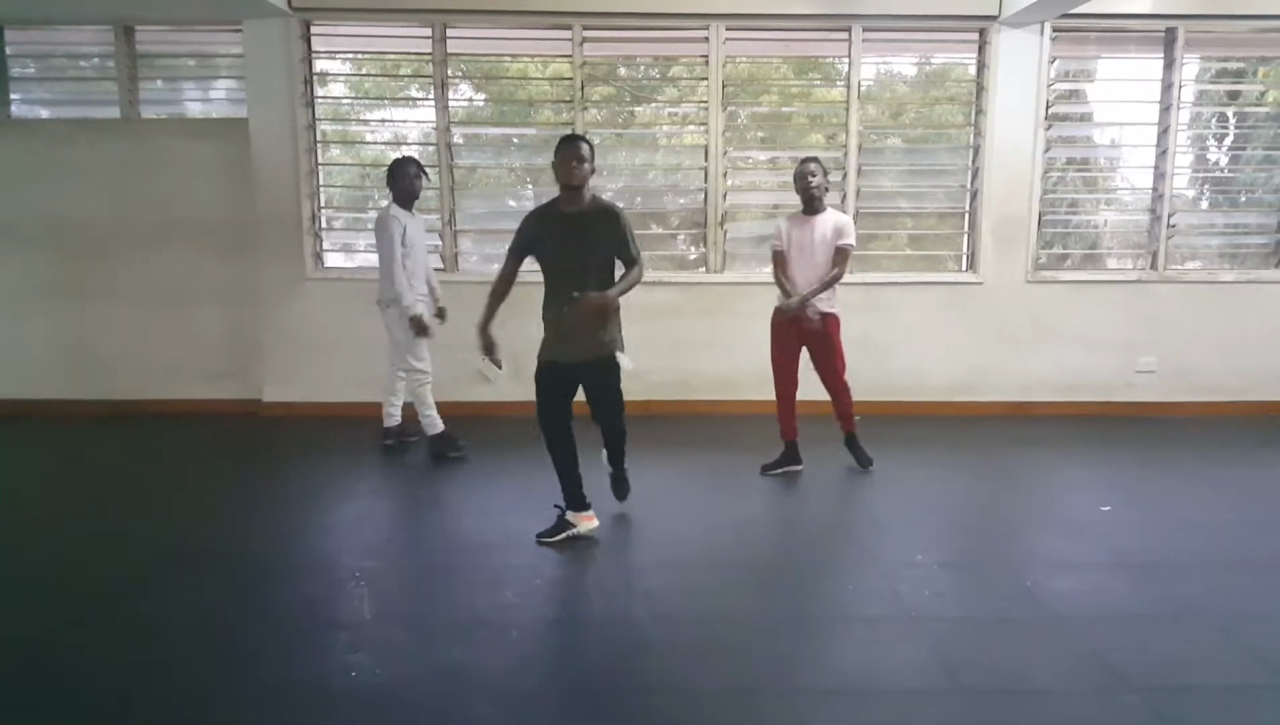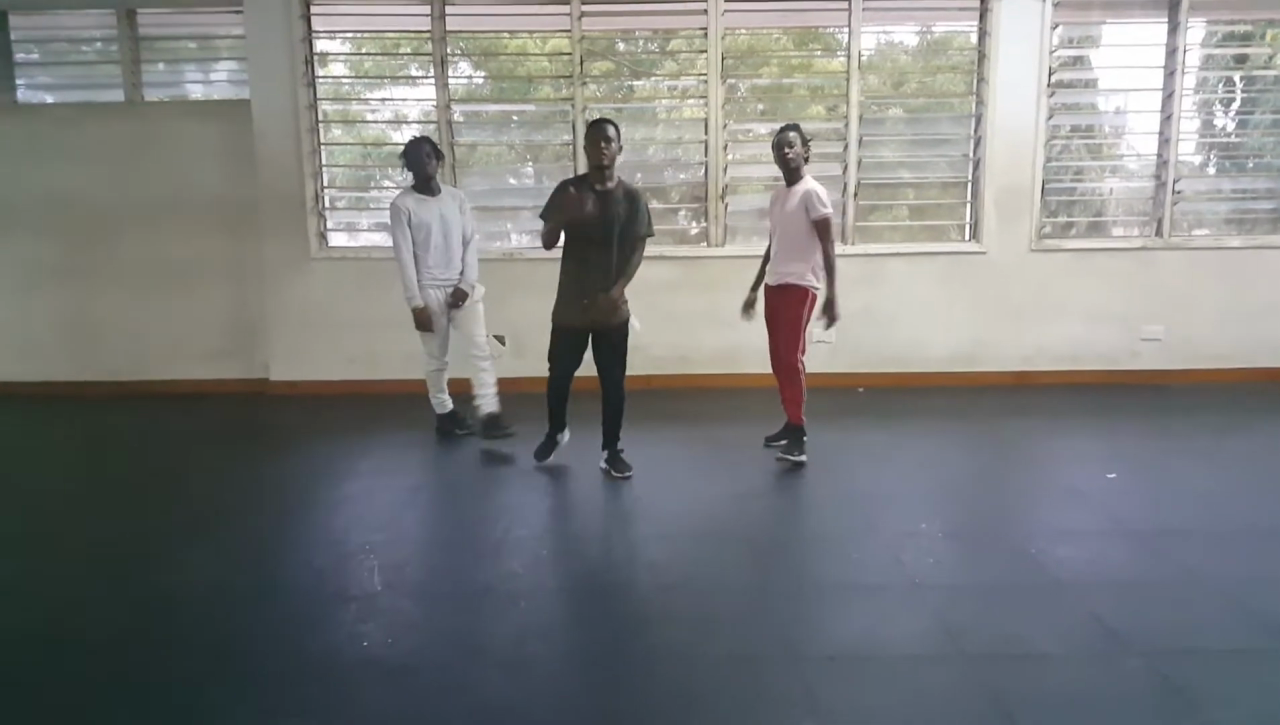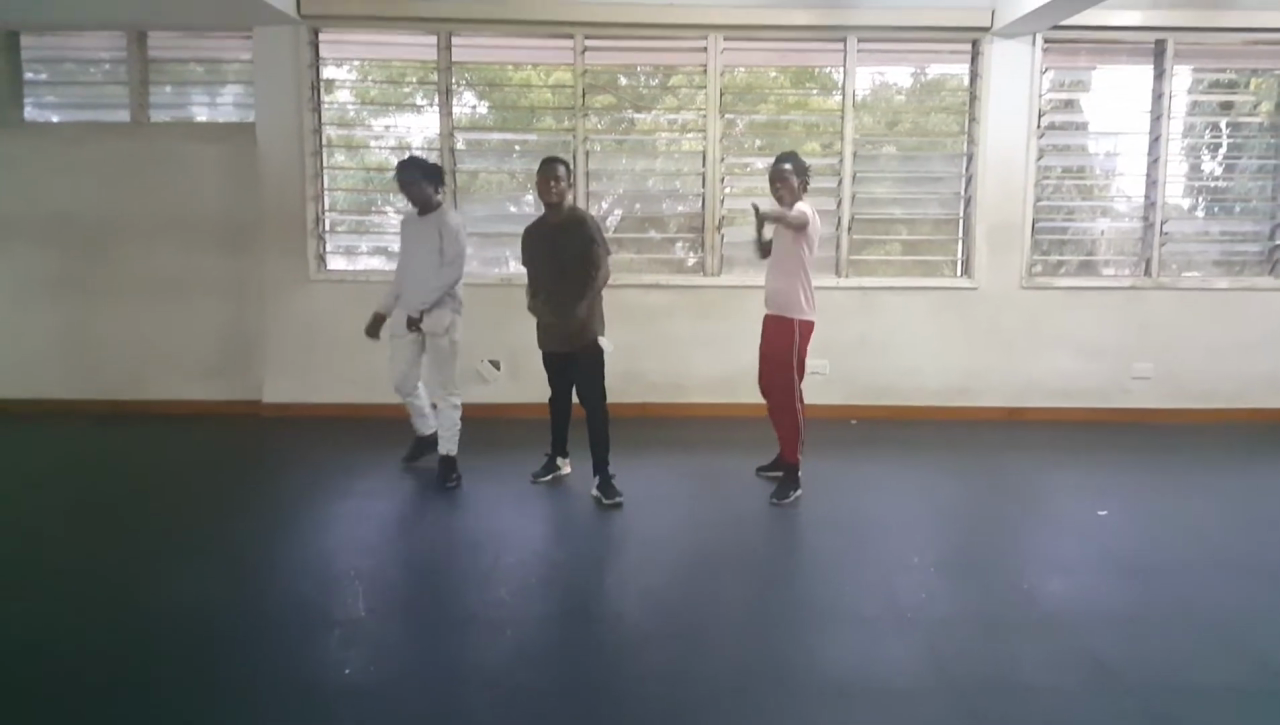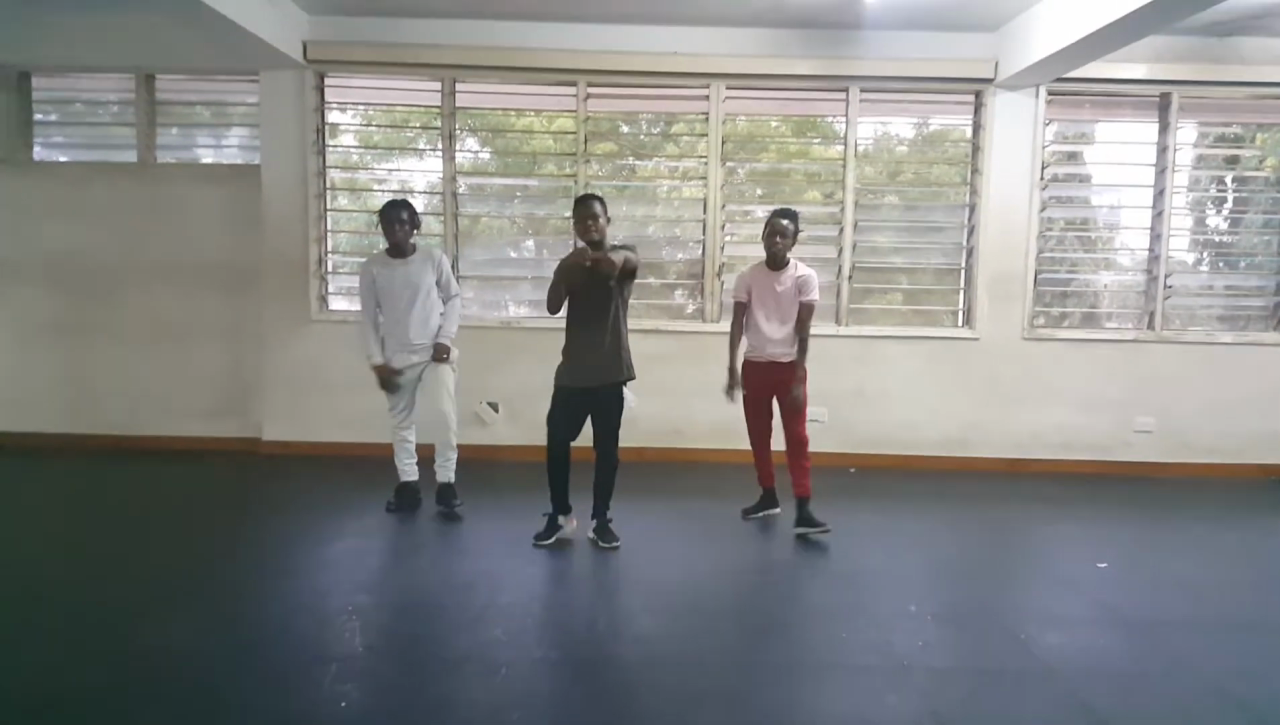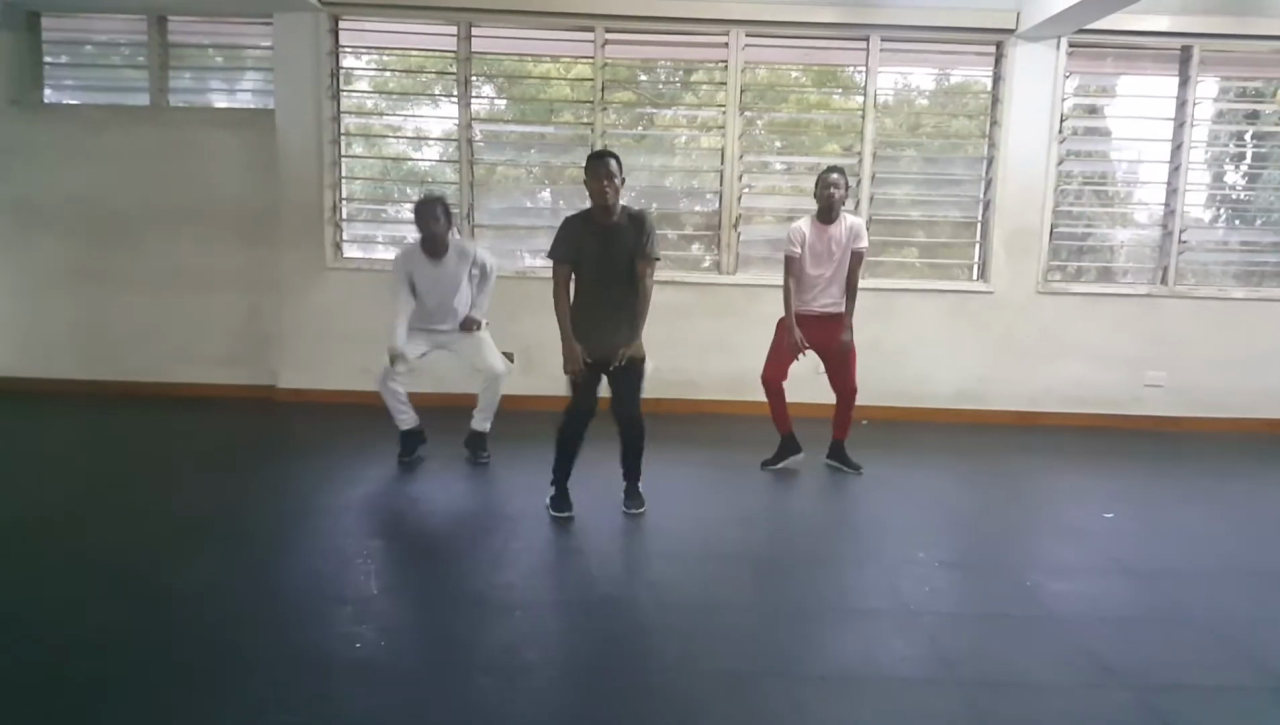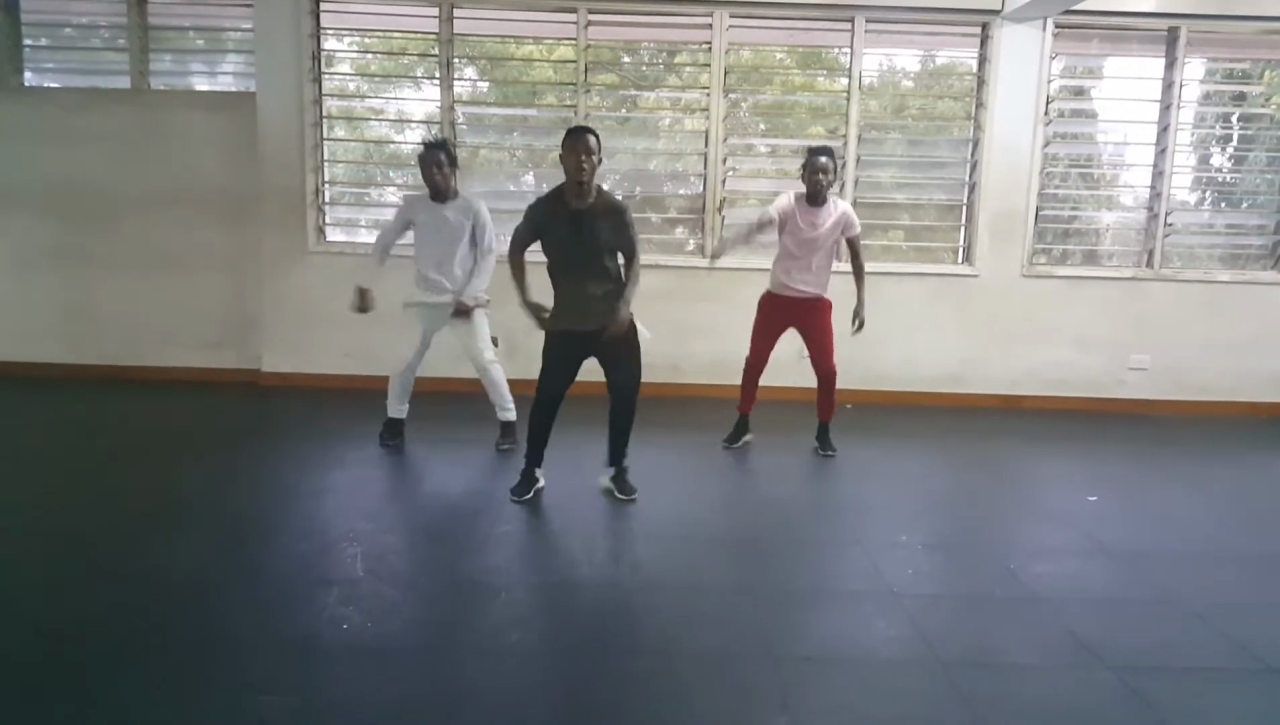
dt=0.7s
person 1, frame 1
left shoulder: (609, 216)
right shoulder: (537, 220)
left elbow: (636, 268)
right elbow: (508, 272)
left wrist: (609, 296)
right wrist: (485, 324)
left hip: (599, 335)
right hip: (557, 338)
left knee: (608, 414)
right knee: (552, 420)
left ankle: (618, 469)
right ankle: (577, 510)
person 1, frame 2
left shoulder: (632, 197)
right shoulder: (568, 192)
left elbow: (637, 250)
right elbow: (548, 242)
left wrist: (617, 291)
right wrist: (567, 216)
left hip: (612, 306)
right hip: (570, 304)
left knee: (613, 381)
right knee: (560, 374)
left ankle: (611, 451)
right ankle: (556, 432)
person 1, frame 3
left shoulder: (584, 223)
right shoulder: (533, 232)
left elbow: (601, 271)
right elbow: (533, 279)
left wrist: (582, 311)
right wrist: (535, 301)
left hip: (585, 328)
right hip: (552, 329)
left knee: (594, 401)
right knee: (559, 396)
left ankle: (602, 476)
right ankle: (559, 458)
person 1, frame 4
left shoulder: (622, 258)
right shoulder: (571, 266)
left elbow: (630, 259)
right elbow: (552, 306)
left wrist: (615, 257)
right wrist: (564, 270)
left hip: (610, 369)
right hip: (573, 368)
left knee: (607, 447)
right knee: (557, 439)
left ankle: (600, 519)
right ankle: (560, 514)
person 1, frame 5
left shoulder: (639, 223)
right shoulder: (572, 228)
left elbow: (645, 281)
right elbow: (561, 287)
left wrist: (636, 337)
right wrist: (569, 341)
left hip: (625, 339)
right hip: (585, 339)
left knee: (627, 411)
right knee: (582, 410)
left ankle: (631, 487)
right ankle: (560, 488)
person 1, frame 6
left shoulder: (614, 209)
right shoulder: (544, 208)
left elbow: (632, 259)
right elbow: (516, 251)
left wrist: (623, 307)
right wrist: (527, 302)
left hip: (612, 321)
right hip: (566, 322)
left knee: (626, 394)
right knee: (547, 396)
left ankle: (617, 470)
right ankle: (531, 471)
person 2, frame 1
left shoulder: (841, 222)
right shoulder: (785, 225)
left elbow: (838, 270)
right elbow: (779, 272)
left wrist: (805, 300)
right wrist: (795, 302)
left hip: (823, 313)
right hip: (786, 314)
left knee: (836, 382)
right knee: (784, 385)
left ankle: (852, 440)
right ankle: (791, 452)
person 2, frame 2
left shoulder: (813, 192)
right shoulder: (777, 196)
left elbow: (828, 246)
left wrist: (832, 296)
right wrist: (754, 289)
left hip: (800, 287)
right hip: (774, 286)
left knee: (790, 358)
right knee: (778, 360)
left ankle: (797, 437)
right ankle: (793, 423)
person 2, frame 3
left shoulder: (804, 212)
right shoulder: (784, 219)
left elbow: (791, 221)
right elbow: (764, 252)
left wrist: (768, 215)
right wrist: (762, 220)
left hip: (795, 317)
right hip: (774, 314)
left knee: (789, 392)
right knee: (769, 386)
left ankle: (792, 474)
right ankle: (786, 455)
person 2, frame 4
left shoulder: (804, 276)
right shoulder: (747, 277)
left elbow: (803, 331)
right elbow: (738, 324)
left wrist: (797, 378)
right wrist: (732, 369)
left hip: (789, 367)
right hip: (755, 365)
left knee: (797, 436)
right knee: (758, 436)
left ankle: (804, 512)
right ankle: (769, 497)
person 2, frame 5
left shoulder: (855, 227)
right shoulder: (800, 229)
left elbow: (851, 280)
right elbow: (788, 281)
left wrist: (847, 327)
right wrist: (791, 327)
left hip: (833, 319)
right hip: (799, 318)
left knee: (846, 388)
right knee: (770, 378)
left ankle: (836, 450)
right ankle: (789, 444)
person 2, frame 6
left shoulder: (843, 212)
right shoulder: (787, 204)
left elbow: (856, 257)
right elbow: (756, 227)
left wrist: (860, 302)
right wrist: (728, 245)
left hip: (814, 303)
right hip: (777, 299)
left knee: (826, 369)
right knee: (754, 363)
left ankle: (823, 432)
right ankle: (742, 424)
person 3, frame 1
left shoulder: (415, 218)
right shoulder: (390, 218)
right elbow: (392, 269)
left wrist: (436, 300)
right wrist: (411, 312)
left hip: (416, 302)
right hip: (402, 305)
left knee: (401, 367)
right knee: (419, 369)
left ankle: (391, 426)
right ankle: (436, 435)
person 3, frame 2
left shoulder: (457, 198)
right shoulder: (402, 205)
left elbow: (470, 243)
right elbow: (405, 257)
left wrist: (467, 284)
right wrist: (416, 303)
left hip: (462, 288)
right hip: (429, 292)
left knee: (480, 350)
right knee: (436, 358)
left ankle: (489, 415)
right ankle: (444, 414)
person 3, frame 3
left shoulder: (448, 221)
right shoulder: (408, 222)
left elbow: (453, 271)
left wrist: (419, 309)
right wrist: (383, 310)
left hip: (440, 315)
right hip: (407, 315)
left knee: (444, 388)
right knee: (403, 380)
left ankle: (447, 457)
right ankle: (427, 432)
person 3, frame 4
left shoulder: (435, 259)
right shoulder: (372, 267)
left elbow: (453, 299)
right elbow: (369, 317)
left wrist: (445, 339)
right wrist: (377, 361)
left hip: (435, 352)
right hip: (397, 357)
left knee: (444, 414)
right knee: (401, 422)
left ankle: (445, 482)
right ankle: (408, 484)
person 3, frame 5
left shoulder: (468, 252)
right shoulder: (406, 260)
left elbow: (489, 270)
right elbow: (402, 308)
left wrist: (477, 312)
right wrist: (396, 349)
left hip: (462, 325)
right hip: (422, 328)
left knee: (496, 369)
right knee: (388, 377)
left ankle: (478, 434)
right ankle: (410, 431)
person 3, frame 6
left shoulder: (473, 208)
right shoulder: (412, 206)
left elbow: (488, 253)
right elbow: (383, 244)
left wrist: (472, 296)
right wrist: (366, 284)
left hip: (463, 301)
right hip: (426, 299)
left knee: (483, 358)
right knee: (407, 362)
left ankle: (508, 423)
right ankle: (394, 420)
